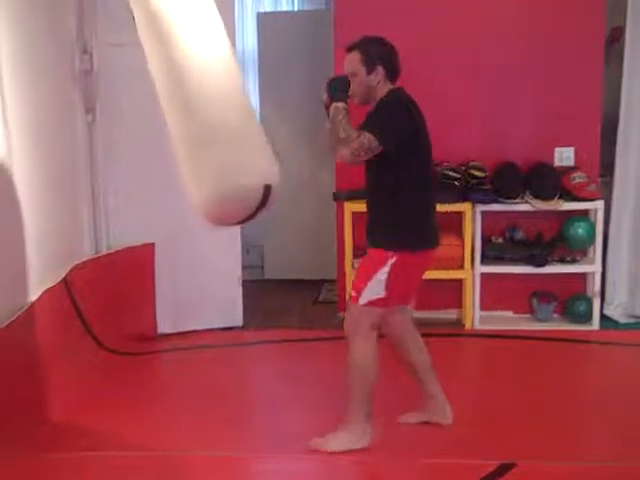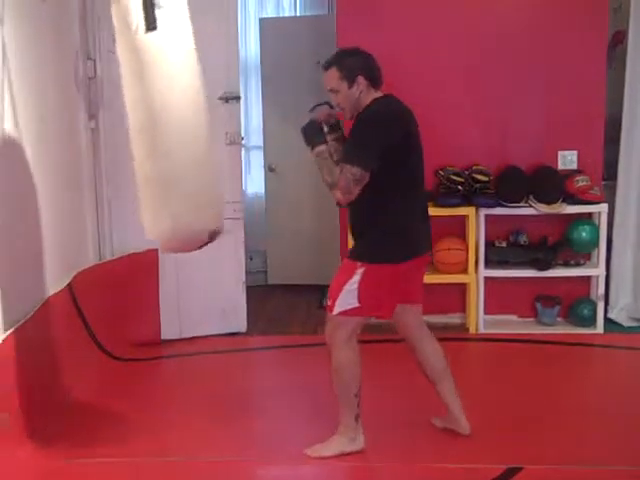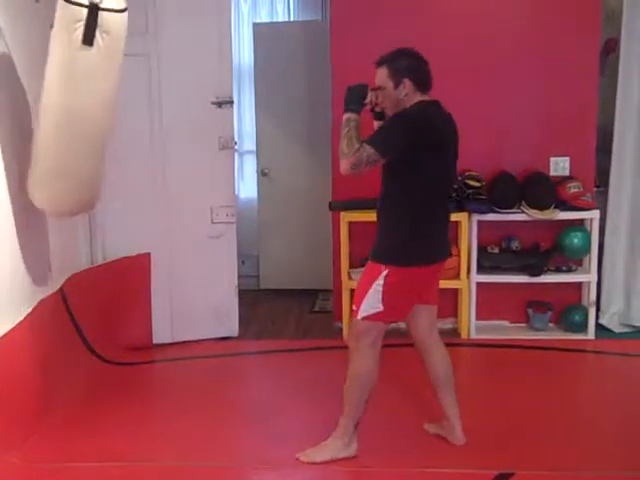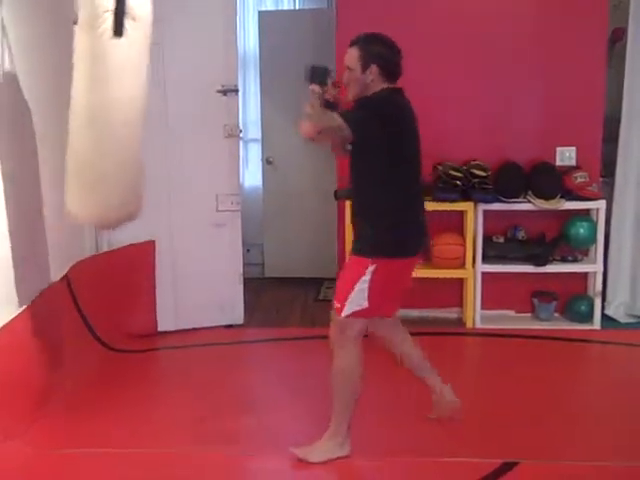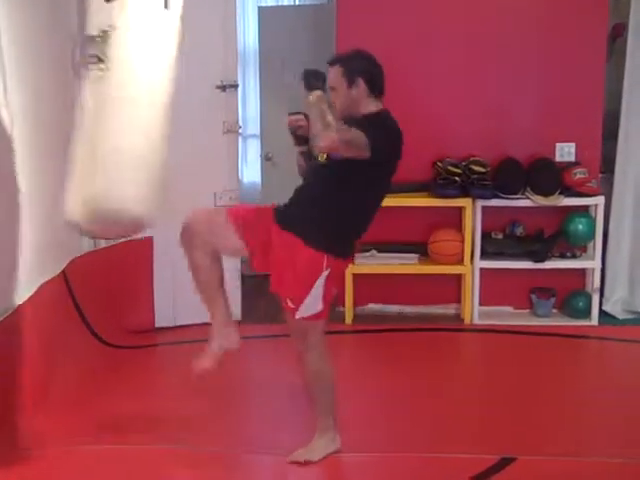
dt=0.5s
person 1, frame 1
left shoulder: (394, 108)
right shoulder: (393, 108)
left elbow: (348, 152)
right elbow: (357, 152)
left wrist: (338, 103)
right wrist: (337, 108)
left hip: (401, 240)
right hip: (403, 235)
left knee: (358, 325)
right knee: (396, 322)
left ankle: (357, 427)
right ankle: (437, 405)
person 1, frame 2
left shoulder: (372, 121)
right shoulder: (395, 112)
left elbow: (344, 191)
left wrist: (318, 143)
right wrist: (338, 135)
left hip: (378, 250)
right hip: (411, 243)
left knee: (339, 333)
right knee: (414, 329)
left ankle: (349, 432)
right ankle: (456, 415)
person 1, frame 3
left shoulder: (410, 121)
right shoulder: (440, 120)
left elbow: (350, 164)
left wrist: (352, 113)
right wrist: (381, 119)
left hip: (400, 253)
right hip: (429, 249)
left knee: (363, 339)
right knee: (427, 335)
left ankle: (344, 438)
right ankle: (453, 425)
person 1, frame 4
left shoulder: (379, 107)
right shoulder: (387, 108)
left elbow: (311, 130)
right elbow: (348, 141)
left wrist: (315, 92)
right wrist: (334, 102)
left hip: (385, 246)
right hip: (391, 237)
left knee: (343, 335)
right knee: (383, 326)
left ankle: (337, 439)
right ankle: (442, 393)
person 1, frame 5
left shoulder: (383, 131)
right shoulder: (352, 128)
left elbow: (331, 141)
left wrist: (314, 96)
left hip: (319, 245)
right hip: (284, 224)
left knee: (307, 338)
right knee: (196, 229)
left ankle: (327, 434)
right ankle: (224, 329)
